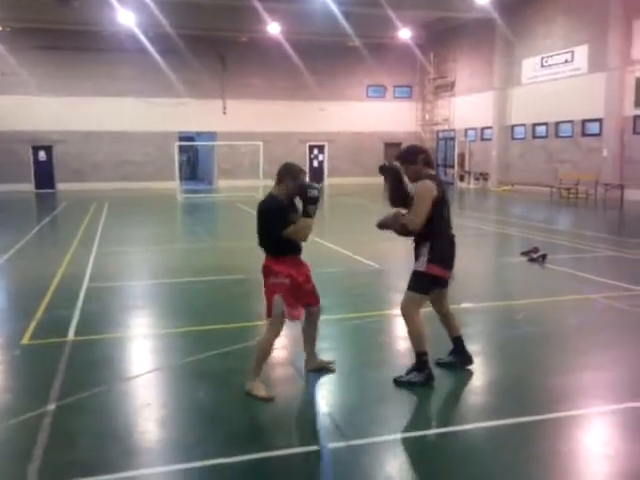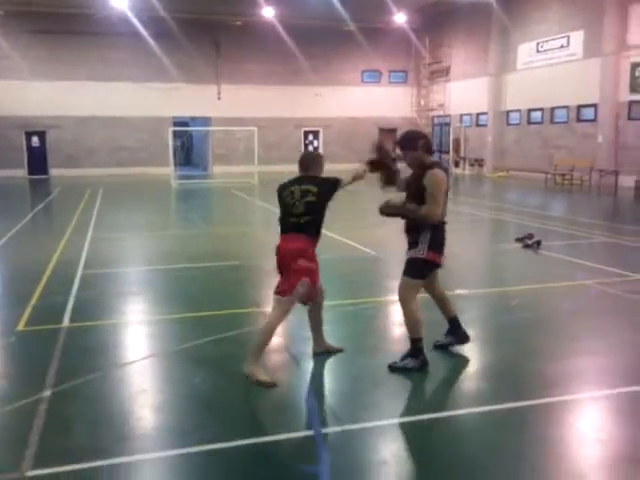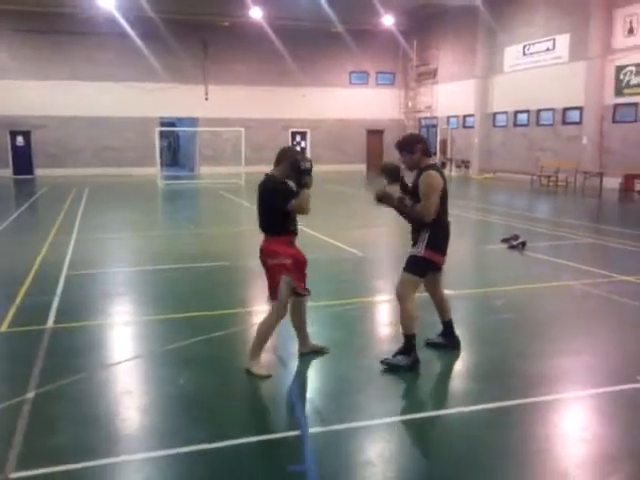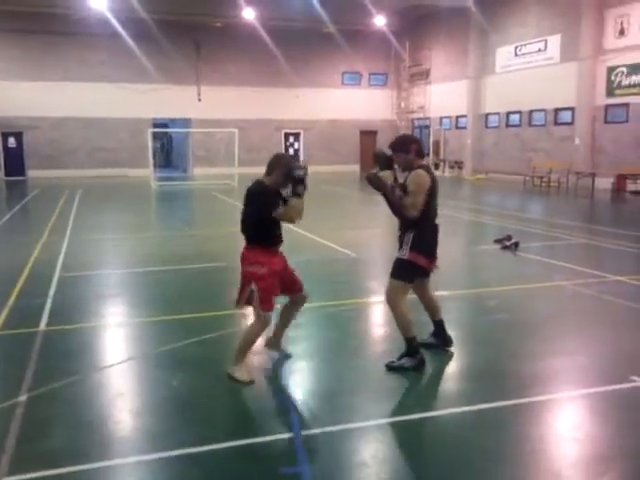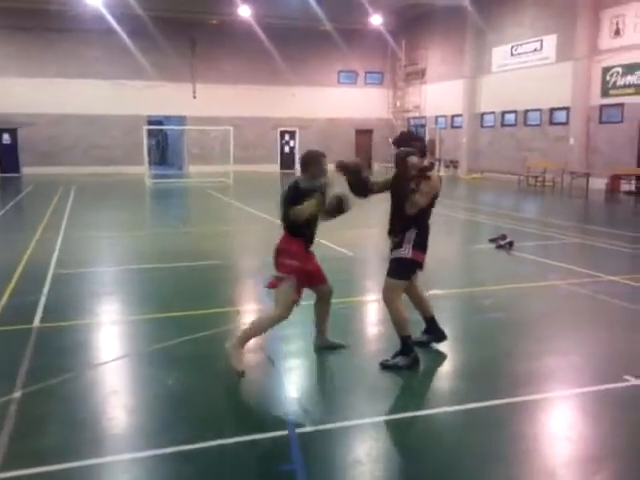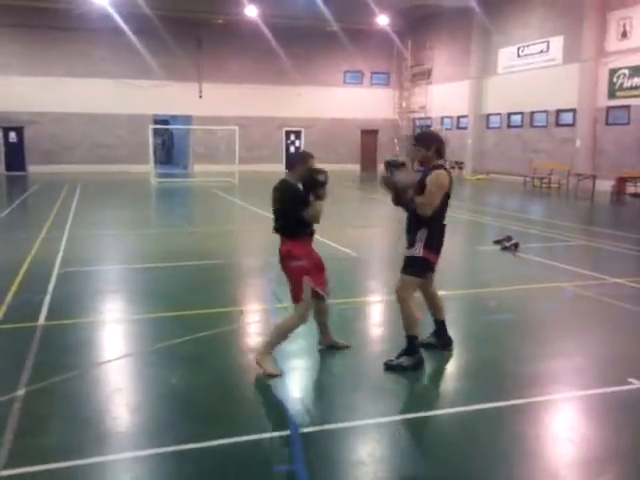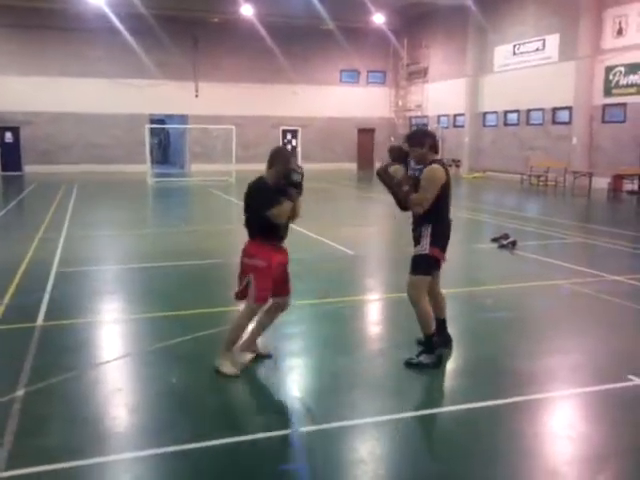
dt=0.4s
person 1, frame 1
left shoulder: (425, 185)
right shoulder: (433, 183)
left elbow: (413, 223)
right elbow: (409, 210)
left wrist: (389, 223)
left hip: (432, 253)
right hip: (442, 251)
left knee: (409, 309)
right knee: (440, 305)
left ankle: (422, 369)
right ankle: (460, 353)
person 1, frame 2
left shoulder: (435, 174)
right shoulder: (422, 170)
left elbow: (434, 214)
right elbow: (406, 187)
left wrist: (398, 209)
left hip: (427, 240)
right hip: (423, 238)
left knee: (406, 294)
right knee: (432, 286)
left ankle: (417, 355)
right ankle: (457, 331)
person 1, frame 3
left shoulder: (430, 176)
right shoulder: (424, 173)
left elbow: (426, 214)
right elbow: (416, 204)
left wrist: (394, 201)
right wrist: (400, 194)
left hip: (430, 239)
right hip: (430, 238)
left knee: (404, 290)
right knee: (433, 287)
left ankle: (409, 351)
right ankle: (449, 335)
person 1, frame 4
left shoulder: (418, 175)
right shoulder: (421, 174)
left elbow: (410, 211)
right elbow: (402, 208)
left wrist: (387, 188)
right wrist: (389, 185)
left hip: (416, 242)
right hip: (423, 240)
left knee: (394, 296)
right knee: (422, 289)
left ankle: (413, 354)
right ankle: (441, 335)
person 1, frame 5
left shoulder: (431, 178)
right shoulder: (401, 174)
left elbow: (412, 208)
right elbow: (370, 189)
left wrist: (412, 177)
right wrist: (354, 173)
left hip: (412, 239)
right hip: (401, 238)
left knee: (391, 295)
right knee: (409, 287)
left ankle: (408, 354)
right ankle: (434, 330)
person 1, frame 6
left shoulder: (438, 176)
right shoulder: (430, 173)
left elbow: (425, 209)
right elbow: (416, 202)
left wrist: (400, 190)
right wrist: (400, 189)
left hip: (425, 239)
right hip: (425, 238)
left knee: (403, 293)
right knee: (427, 288)
left ankle: (412, 353)
right ankle: (442, 336)
person 1, frame 7
left shoulder: (434, 170)
right shoulder: (429, 170)
left elbow: (418, 205)
right elbow: (413, 199)
left wrist: (395, 182)
right wrist: (399, 181)
left hip: (431, 236)
right hip: (432, 234)
left knee: (416, 292)
right knee: (432, 287)
left ankle: (431, 351)
right ankle: (441, 335)
person 2, frame 1
left shoulder: (288, 200)
right shoulder: (269, 207)
left elbow: (303, 228)
right elbow: (302, 234)
left wrist: (310, 201)
right wrist: (310, 205)
left hip: (296, 264)
right hip: (278, 269)
left knee: (314, 310)
right knee: (275, 327)
left ankle: (312, 359)
right ankle: (253, 380)
person 2, frame 2
left shoulder: (284, 188)
right shoulder: (321, 184)
right elbow: (351, 178)
right wrist: (361, 171)
left hip: (286, 246)
right hip: (302, 250)
left knee: (316, 295)
right knee: (281, 309)
left ankle: (319, 343)
right ankle: (252, 363)
person 2, frame 3
left shoulder: (278, 184)
right shoulder: (273, 186)
left elbow: (296, 206)
right elbow: (303, 208)
left wrist: (301, 181)
right wrist: (303, 179)
left hip: (286, 247)
right hip: (277, 250)
left knee: (299, 297)
right knee: (279, 309)
left ankle: (305, 344)
right ankle: (253, 358)
person 2, frame 4
left shoulder: (272, 191)
right shoulder: (259, 192)
left elbow: (296, 212)
right elbow: (291, 216)
left wrist: (296, 188)
right wrist: (298, 188)
left hip: (273, 255)
right hip: (257, 259)
left knee: (299, 296)
right knee: (263, 318)
left ankle: (275, 340)
right ankle: (237, 363)
person 2, frame 5
left shoulder: (313, 189)
right shoulder: (296, 191)
left elbow: (321, 214)
right elbow: (299, 215)
left wrist: (335, 207)
right wrist: (317, 194)
left hip: (301, 250)
right hip: (292, 252)
left knee: (325, 291)
right knee: (282, 311)
left ankle: (321, 338)
right ankle: (237, 347)
person 2, frame 6
left shoulder: (289, 188)
right shoulder: (289, 191)
left elbow: (308, 214)
right elbow: (314, 217)
left wrist: (316, 189)
right wrist: (319, 191)
left hip: (301, 249)
right hip: (296, 252)
left knee: (320, 295)
right knee: (302, 312)
left ankle: (326, 339)
right ankle: (264, 355)
person 2, frame 7
left shoulder: (280, 186)
right shoulder: (258, 189)
left elbow: (293, 216)
right elbow: (280, 217)
left wrist: (294, 190)
right wrist: (292, 190)
left hip: (277, 250)
right hip: (259, 252)
left knee: (282, 301)
right knee: (251, 309)
left ankle: (248, 343)
right ankle: (224, 356)
